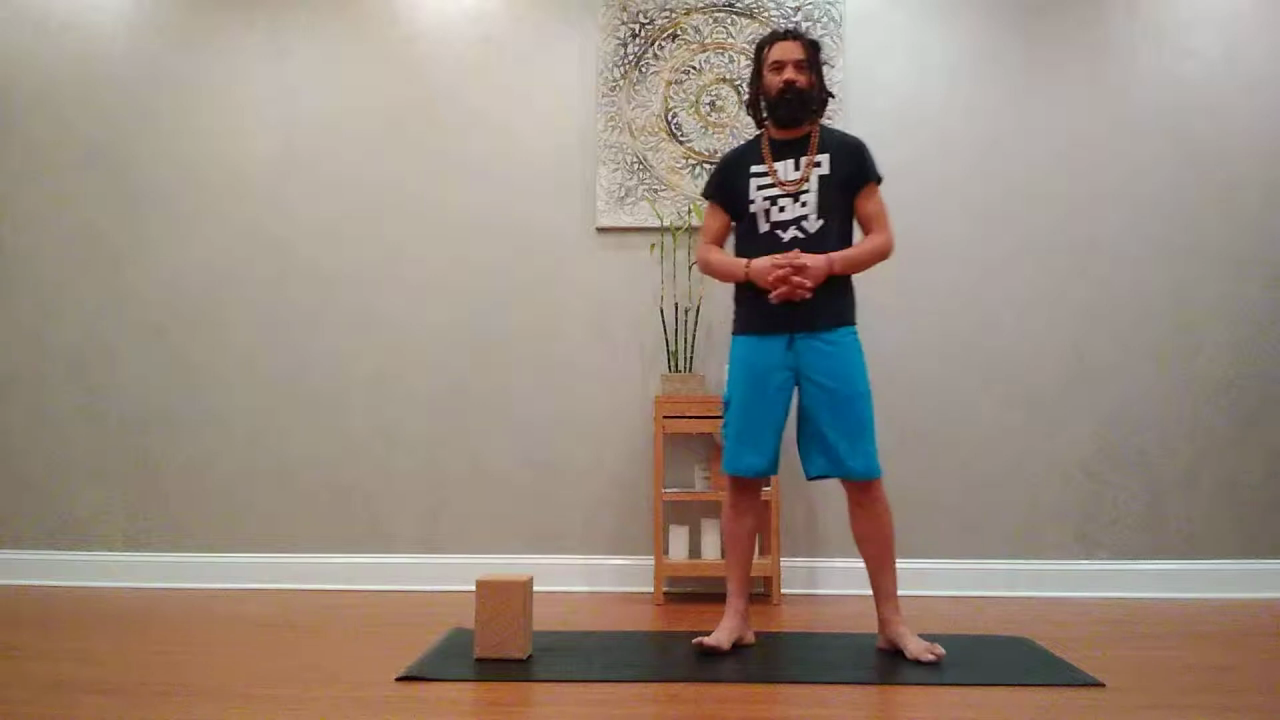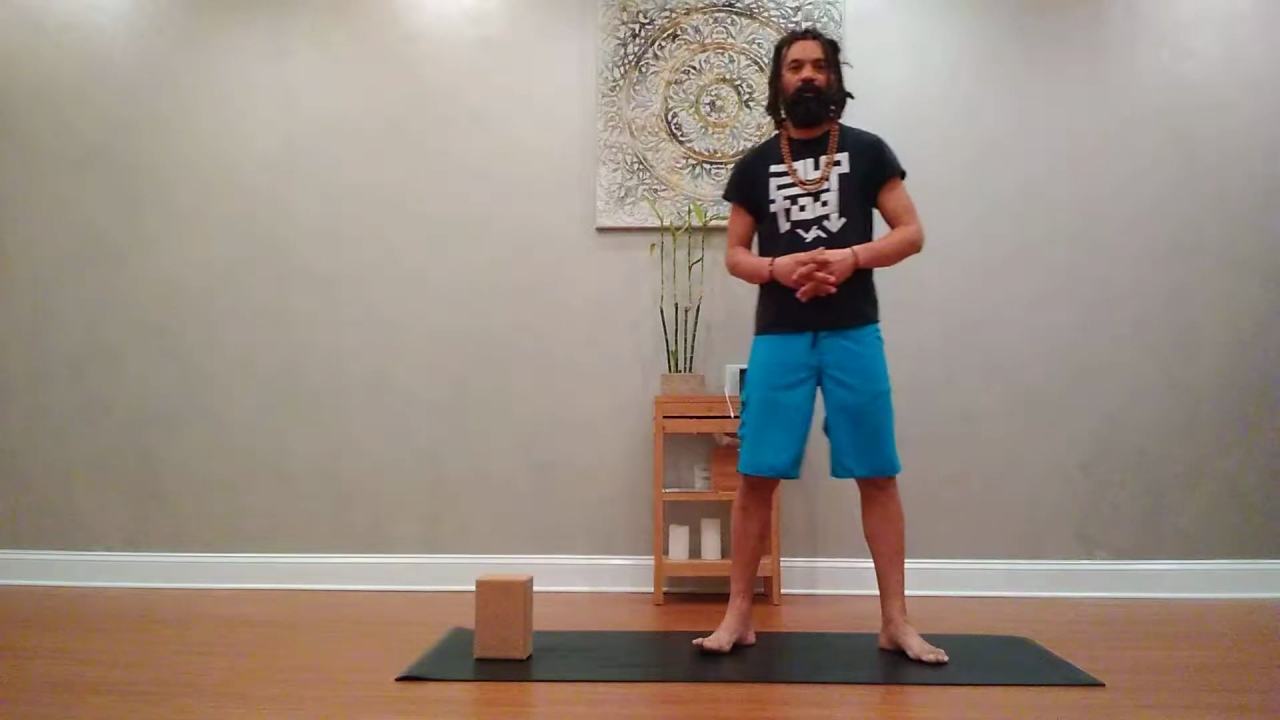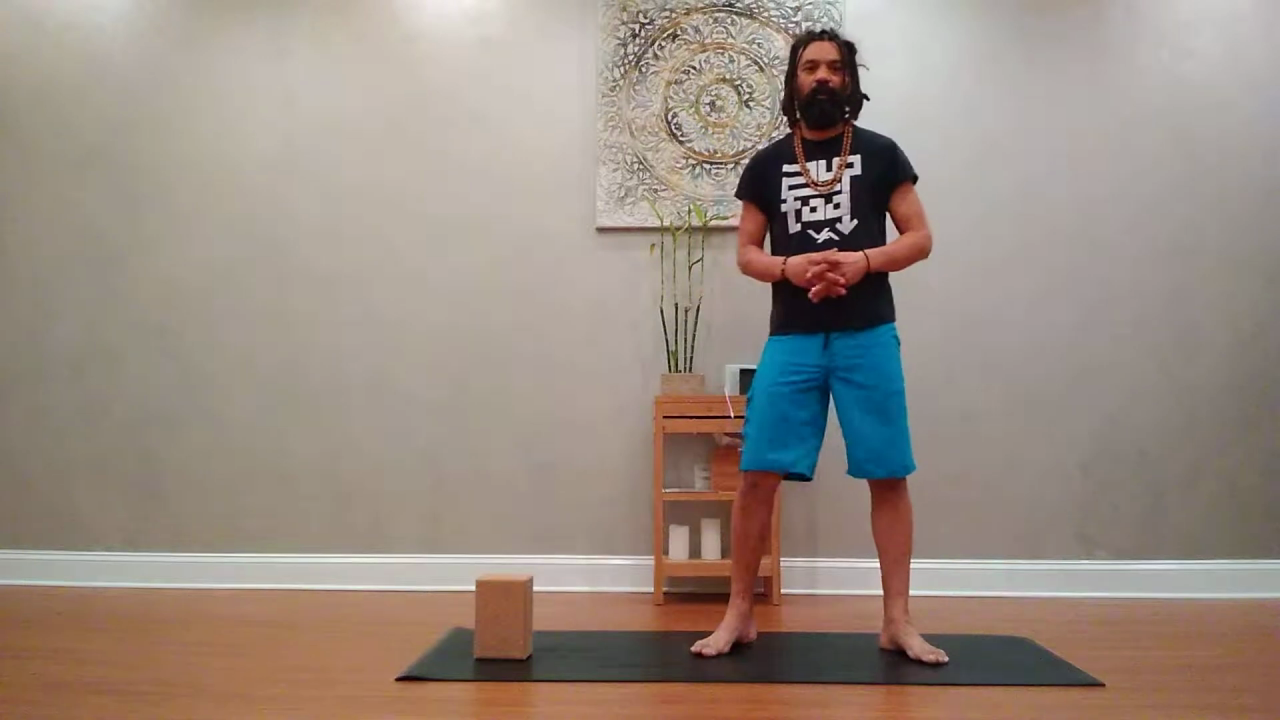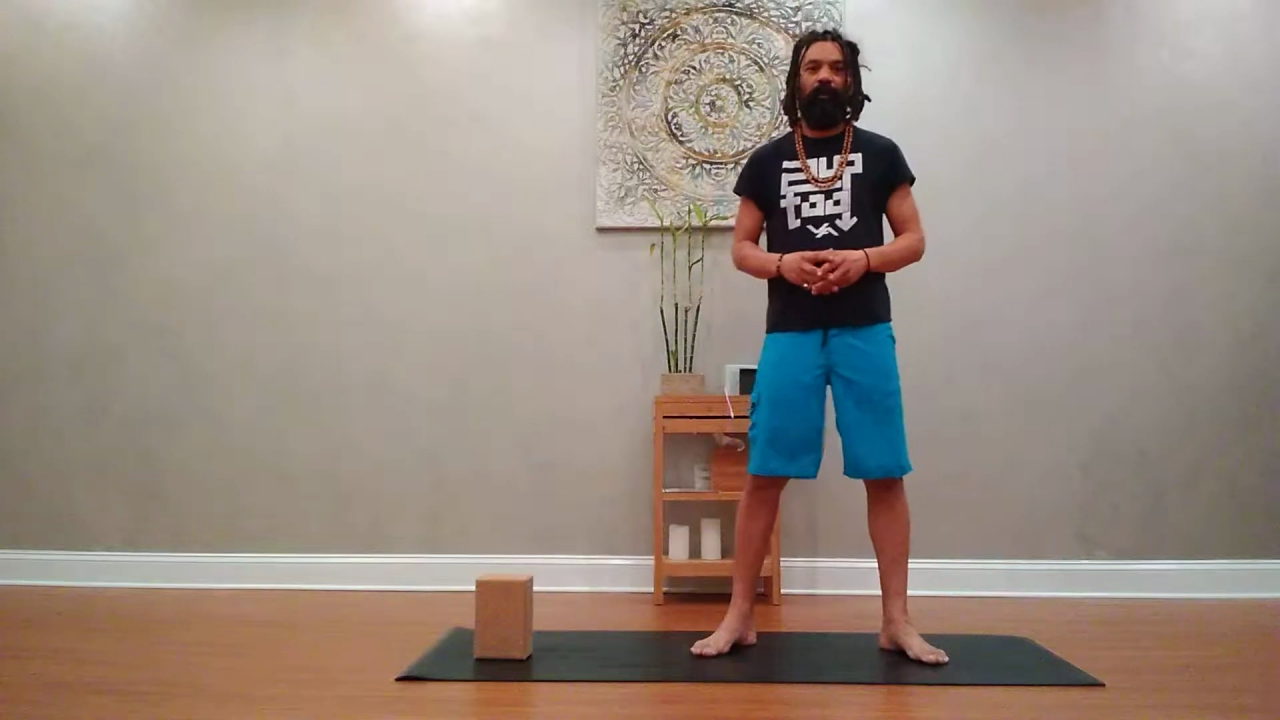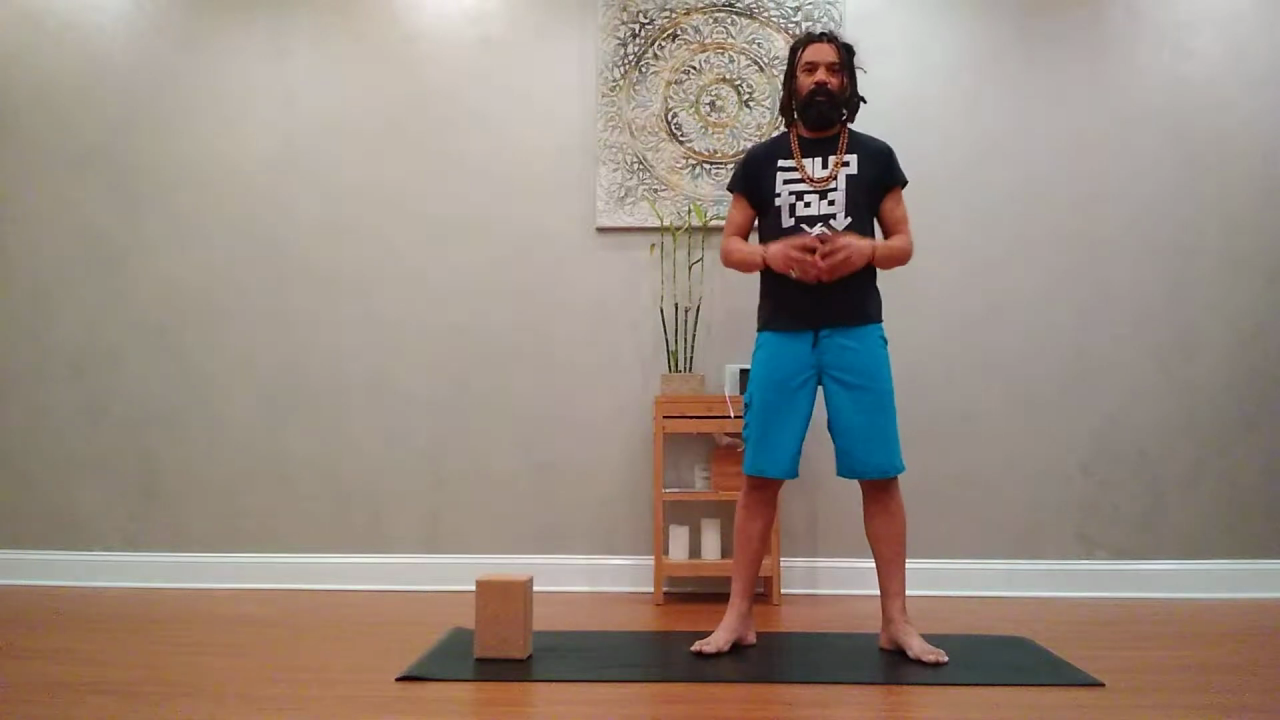
dt=0.2s
person 1, frame 1
left shoulder: (848, 152)
right shoulder: (736, 164)
left elbow: (881, 239)
right elbow: (706, 251)
left wrist: (824, 264)
right wrist: (751, 268)
left hip: (832, 336)
right hip: (757, 340)
left knee: (862, 477)
right knee: (744, 477)
left ankle: (890, 619)
right ankle: (736, 615)
person 1, frame 2
left shoulder: (867, 150)
right shoulder: (755, 165)
left elbow: (910, 233)
right elbow: (734, 253)
left wrist: (850, 257)
right wrist: (777, 267)
left hip: (854, 334)
right hip: (779, 338)
left knee: (877, 476)
right knee: (757, 477)
left ankle: (895, 621)
right ankle: (739, 615)
person 1, frame 3
left shoulder: (881, 153)
right shoulder: (767, 164)
left elbow: (919, 239)
right elbow: (746, 252)
left wrist: (863, 261)
right wrist: (790, 266)
left hip: (867, 336)
right hip: (791, 338)
left knee: (889, 477)
right knee: (757, 474)
left ankle: (897, 621)
right ankle: (739, 614)
person 1, frame 4
left shoulder: (881, 154)
right shoulder: (767, 161)
left elbow: (914, 240)
right elbow: (741, 248)
left wrist: (865, 259)
right wrist: (784, 264)
left hip: (865, 334)
right hip: (789, 336)
left knee: (885, 477)
right knee: (765, 476)
left ankle: (896, 620)
right ankle: (739, 615)
person 1, frame 5
left shoulder: (875, 155)
right shoulder: (761, 159)
left elbow: (903, 243)
right elbow: (729, 246)
left wrist: (866, 250)
right wrist: (772, 254)
left hip: (857, 333)
right hip: (781, 336)
left knee: (880, 477)
right knee: (761, 477)
left ankle: (896, 620)
right ankle: (738, 615)
